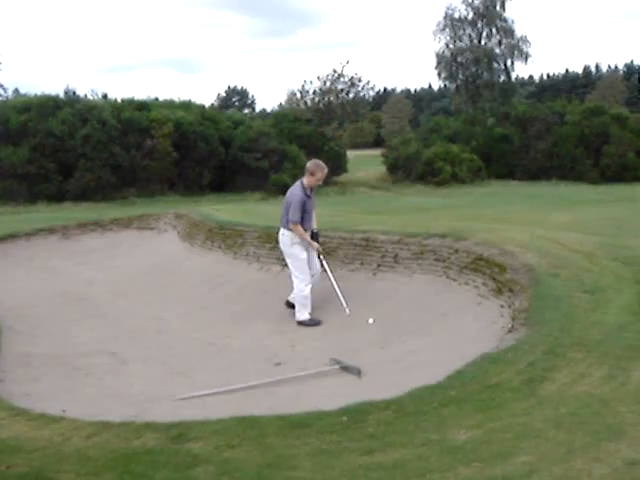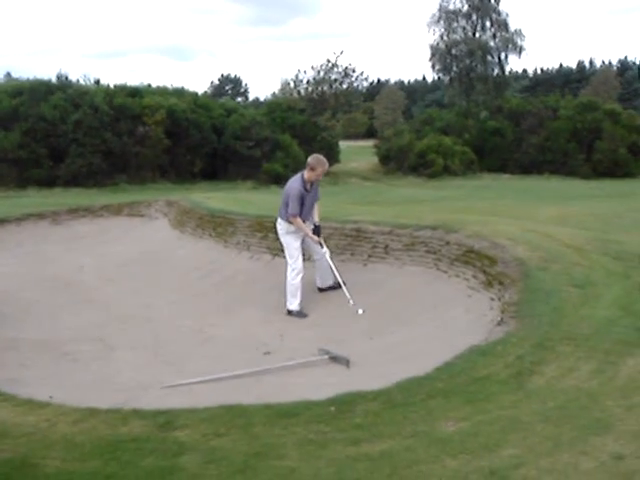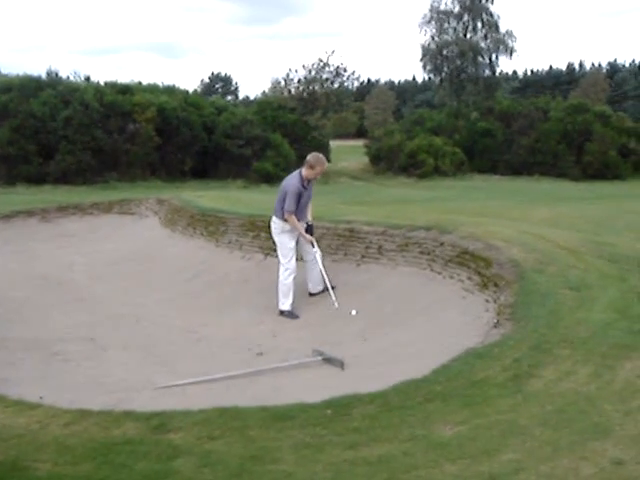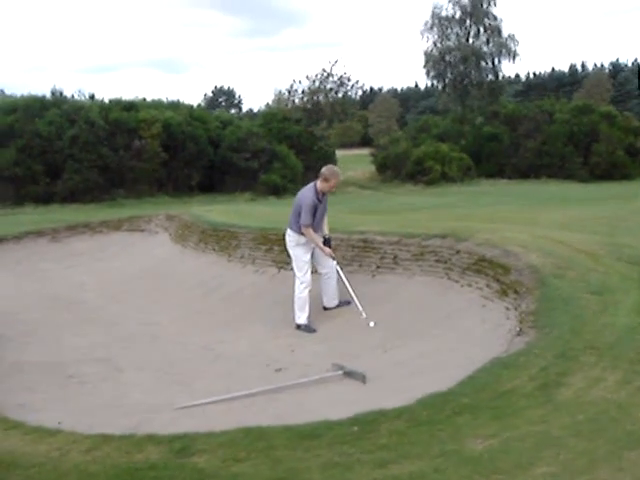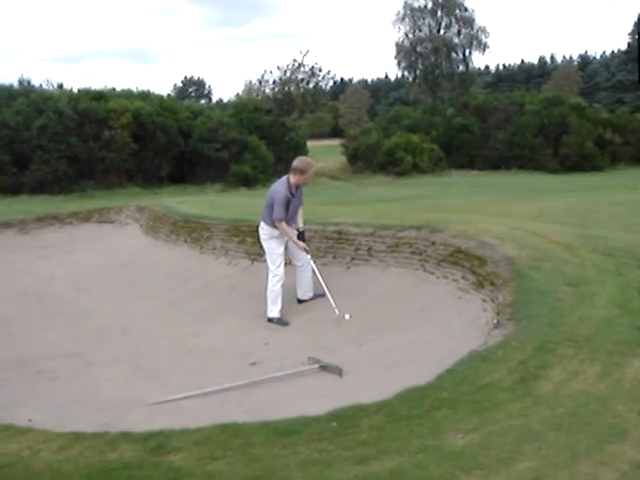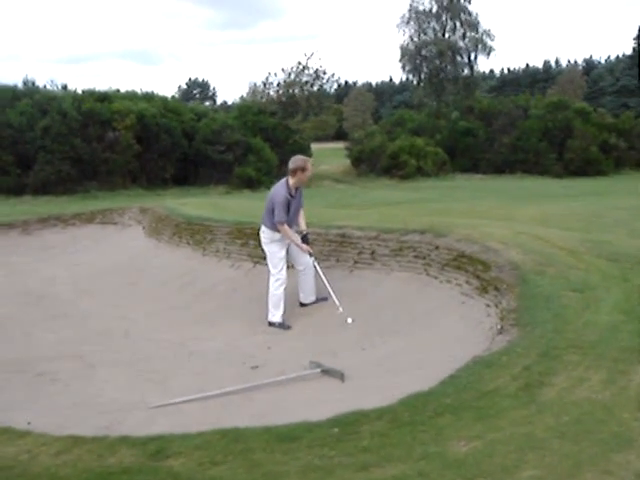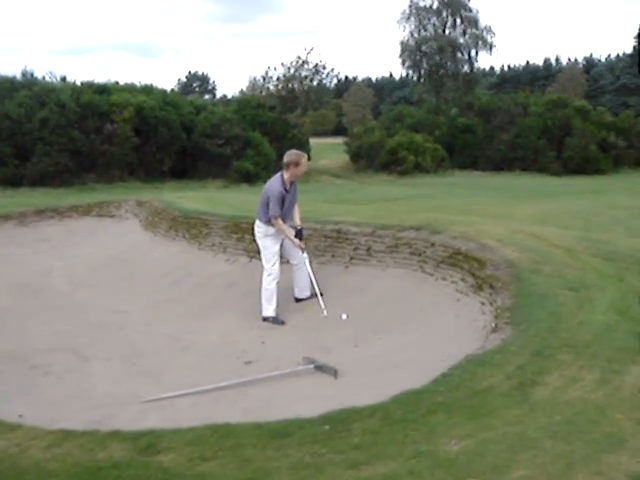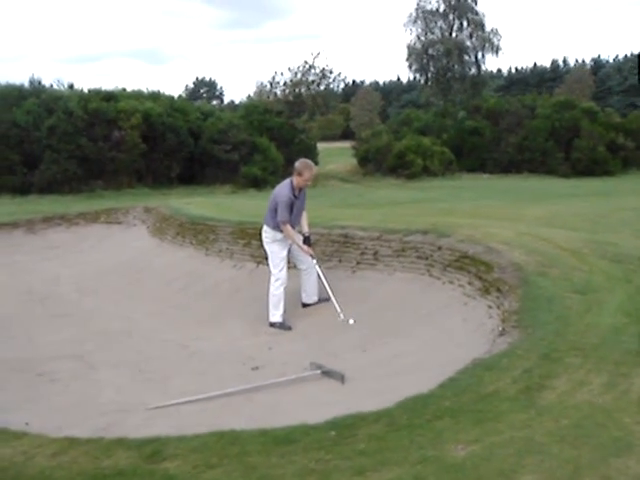
dt=0.4s
person 1, frame 1
left shoulder: (310, 189)
right shoulder: (296, 195)
right elbow: (294, 225)
left wrist: (315, 230)
right wrist: (311, 242)
left hip: (303, 235)
right hip: (291, 238)
left knee: (315, 270)
right knee: (303, 278)
left ankle: (293, 300)
right ankle: (303, 316)
person 1, frame 2
left shoulder: (313, 182)
right shoulder: (295, 188)
left elbow: (315, 202)
right elbow: (293, 218)
left wrist: (316, 223)
right wrist: (310, 236)
left hip: (305, 223)
right hip: (289, 228)
left knee: (321, 254)
right knee: (296, 267)
left ankle: (325, 284)
right ankle: (292, 306)
person 1, frame 3
left shoulder: (309, 179)
right shoulder: (293, 185)
right elbow: (288, 215)
left wrist: (309, 222)
right wrist: (303, 235)
left hip: (300, 223)
right hip: (283, 226)
left knee: (313, 255)
right knee: (289, 266)
left ankle: (315, 287)
right ankle: (284, 307)
person 1, frame 4
left shoulder: (323, 192)
right shoulder: (308, 198)
right elbow: (305, 228)
left wrist: (326, 235)
right wrist: (322, 248)
left hip: (314, 235)
right hip: (298, 239)
left knee: (329, 269)
right knee: (304, 279)
left ankle: (330, 302)
right ankle: (301, 320)
person 1, frame 5
left shoulder: (298, 185)
right shoulder: (280, 192)
left elbow: (298, 207)
right elbow: (279, 222)
left wrist: (301, 229)
right wrist: (296, 242)
left hip: (288, 228)
right hip: (272, 232)
left knee: (304, 261)
right knee: (277, 272)
left ankle: (305, 294)
right ankle: (273, 313)
person 1, frame 6
left shoulder: (298, 188)
right shoulder: (280, 194)
left elbow: (299, 210)
right elbow: (280, 225)
left wrist: (304, 233)
right wrist: (299, 245)
left hip: (288, 231)
right hip: (273, 235)
left knee: (306, 264)
right knee: (279, 276)
left ankle: (307, 298)
right ankle: (275, 318)
person 1, frame 7
left shoulder: (292, 181)
right shoulder: (275, 189)
left elbow: (294, 204)
right elbow: (275, 220)
left wrist: (298, 228)
right wrist: (292, 240)
left hip: (283, 226)
right hip: (267, 230)
left knee: (300, 259)
right knee: (272, 271)
left ankle: (302, 294)
right ankle: (268, 313)
person 1, frame 8
left shoulder: (301, 188)
right shoulder: (284, 194)
left elbow: (302, 211)
right elbow: (283, 225)
left wrist: (306, 234)
right wrist: (301, 246)
left hip: (290, 231)
right hip: (275, 235)
left knee: (308, 264)
right knee: (280, 276)
left ankle: (309, 299)
right ankle: (275, 318)
